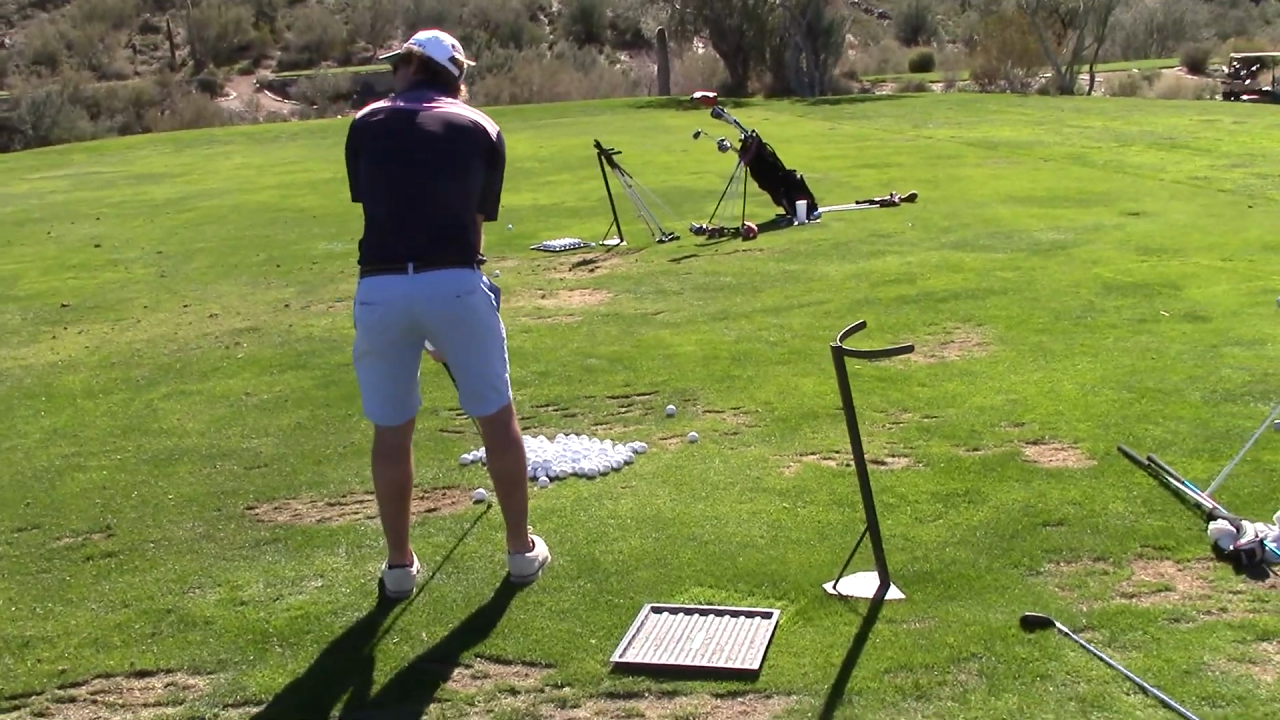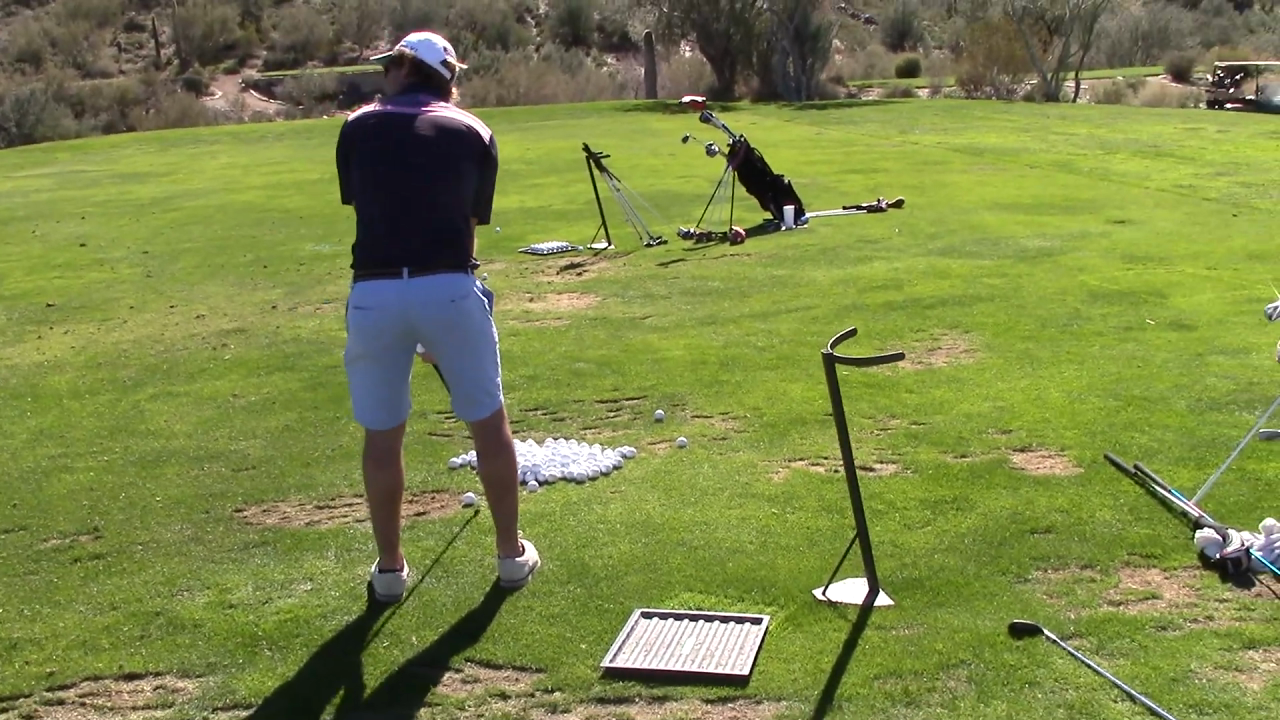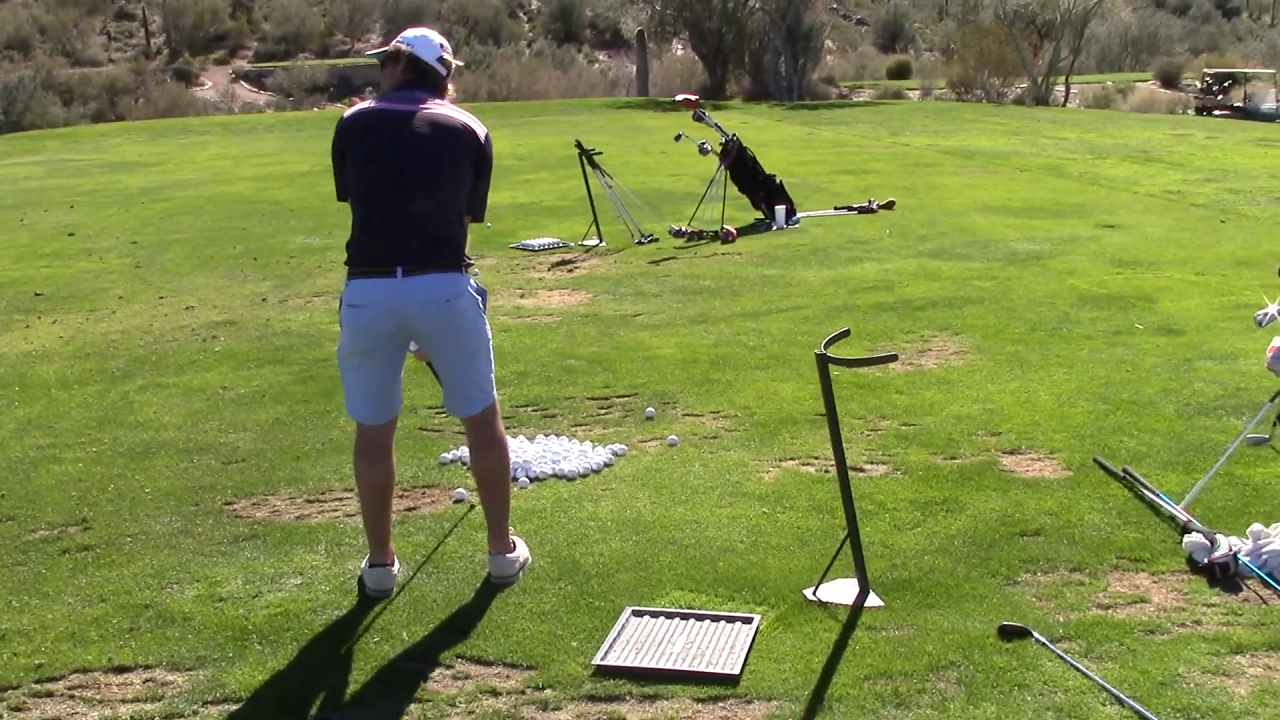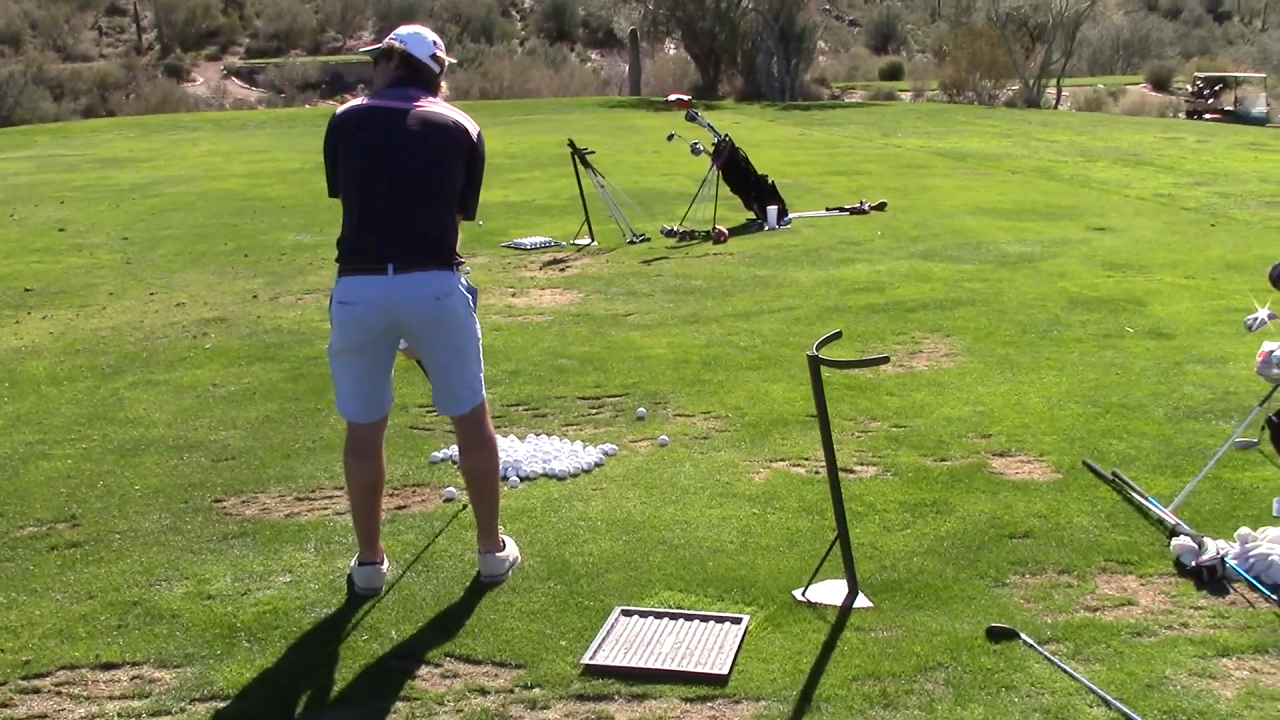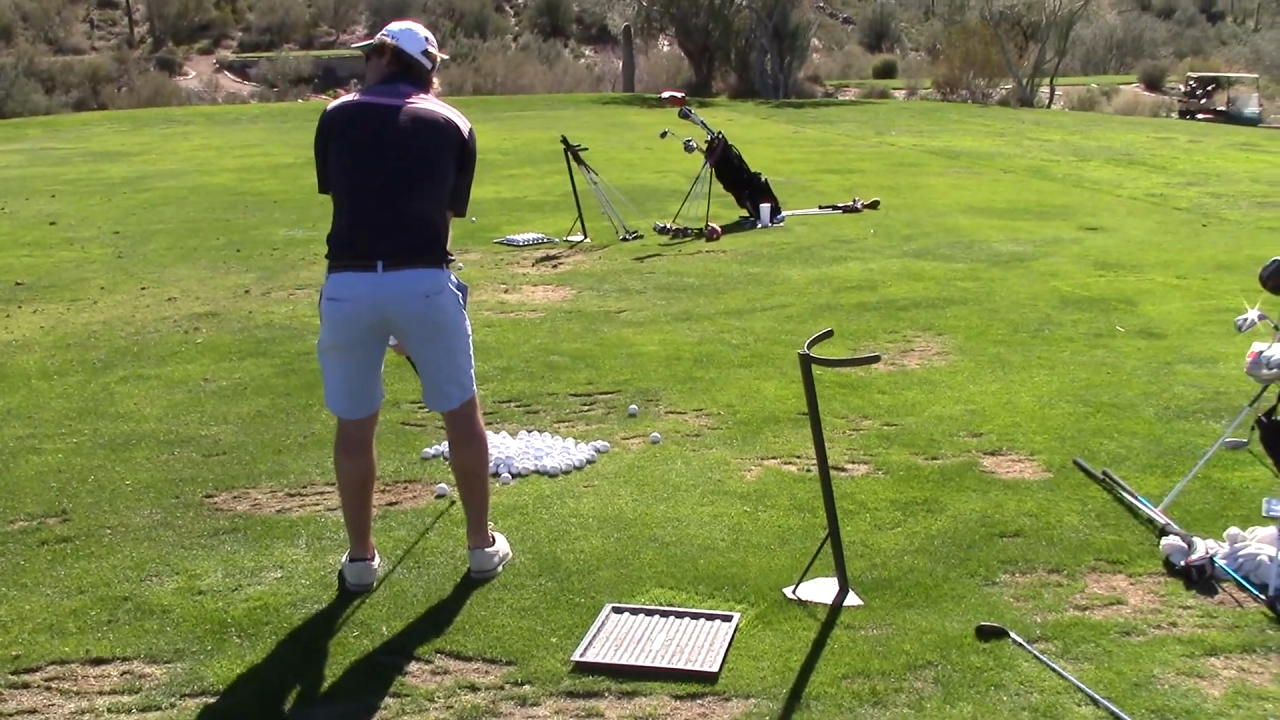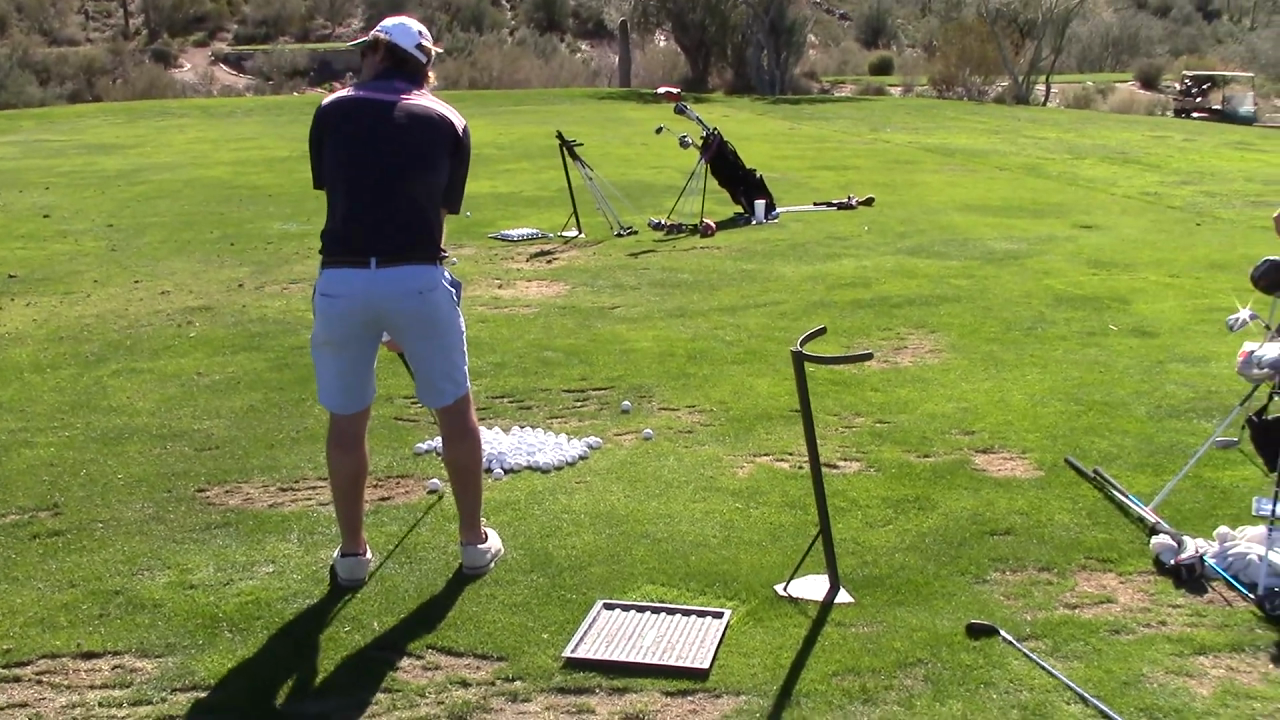
dt=0.1s
person 1, frame 1
left shoulder: (366, 124)
right shoulder: (483, 129)
left elbow: (368, 206)
left hip: (381, 286)
right hip: (456, 283)
left knee: (391, 430)
right knee: (496, 416)
left ankle: (400, 563)
right ankle: (521, 547)
person 1, frame 2
left shoulder: (358, 127)
right shoulder: (475, 134)
left elbow: (360, 209)
left hip: (374, 292)
right hip: (449, 288)
left knee: (382, 434)
right knee: (488, 421)
left ankle: (390, 567)
right ankle: (511, 552)
person 1, frame 3
left shoulder: (353, 123)
right shoulder: (471, 131)
left elbow: (354, 206)
left hip: (368, 288)
right hip: (444, 285)
left knee: (373, 429)
right knee: (481, 417)
left ankle: (380, 562)
right ankle: (502, 548)
person 1, frame 4
left shoulder: (346, 120)
right shoulder: (463, 130)
left elbow: (346, 203)
left hip: (359, 286)
right hip: (434, 284)
left knee: (363, 427)
right knee: (470, 416)
left ankle: (370, 560)
right ankle: (491, 547)
person 1, frame 5
left shoulder: (338, 116)
right shoulder: (455, 126)
left elbow: (337, 200)
left hip: (349, 282)
right hip: (424, 281)
left knee: (354, 423)
right knee: (461, 412)
left ankle: (361, 556)
right ankle: (482, 543)
person 1, frame 6
left shoulder: (333, 111)
right shoulder: (450, 124)
left elbow: (332, 195)
left hip: (342, 279)
right hip: (418, 278)
left knee: (346, 419)
right knee: (455, 409)
left ankle: (352, 551)
right ankle: (474, 540)
